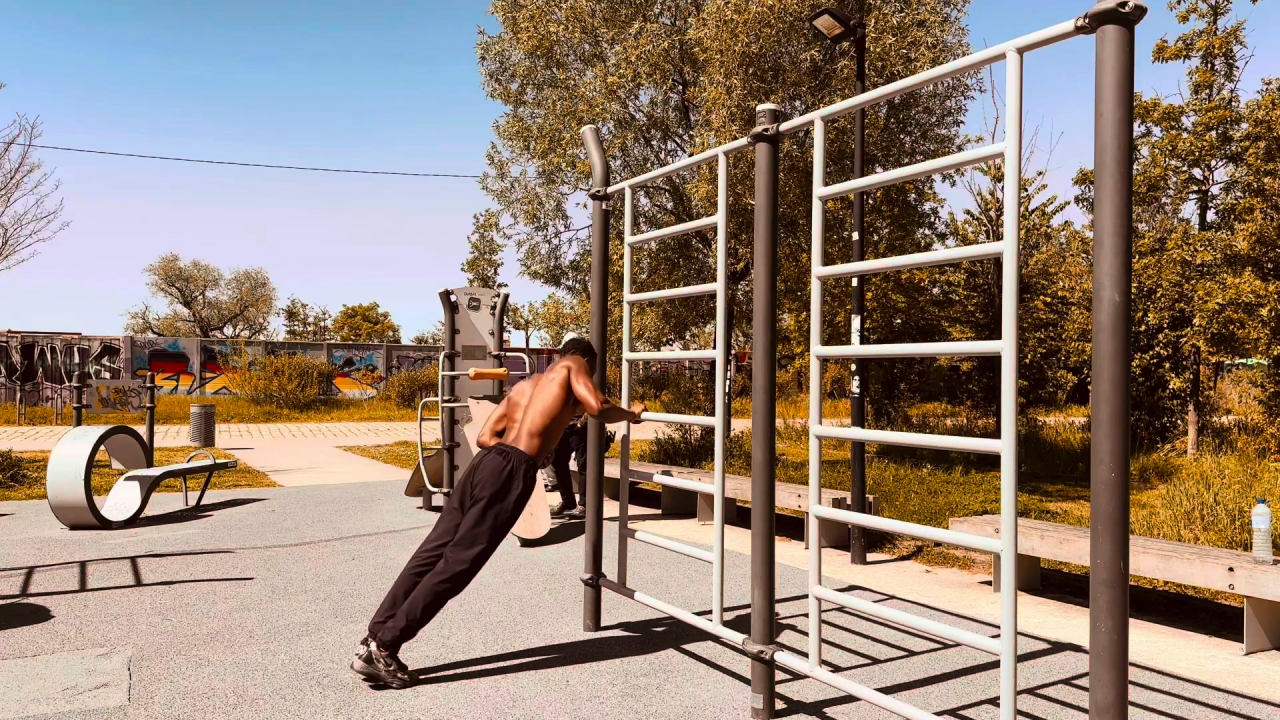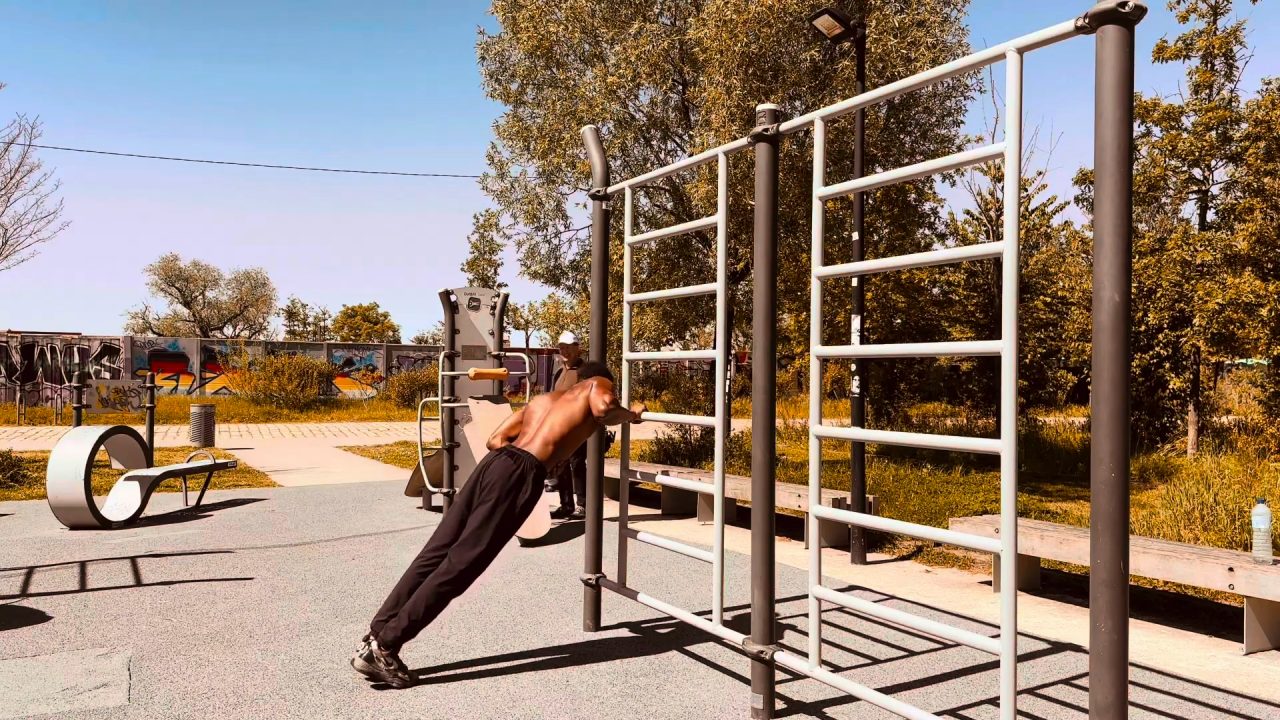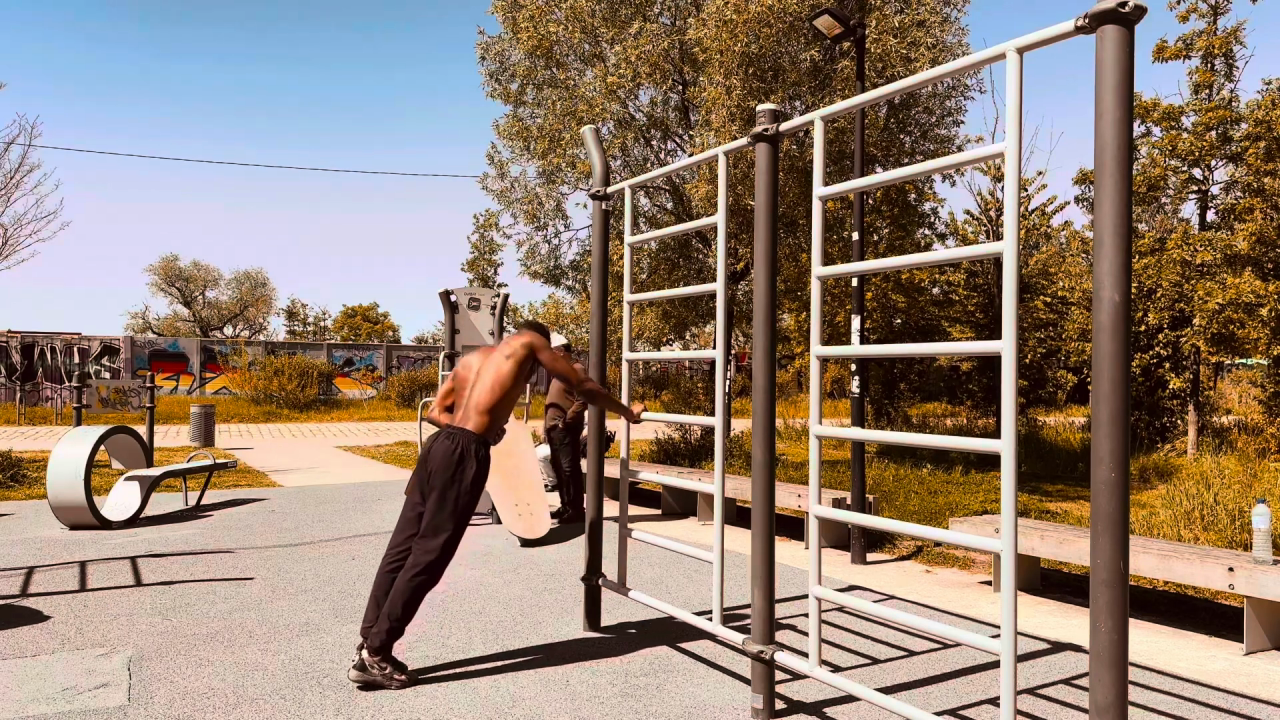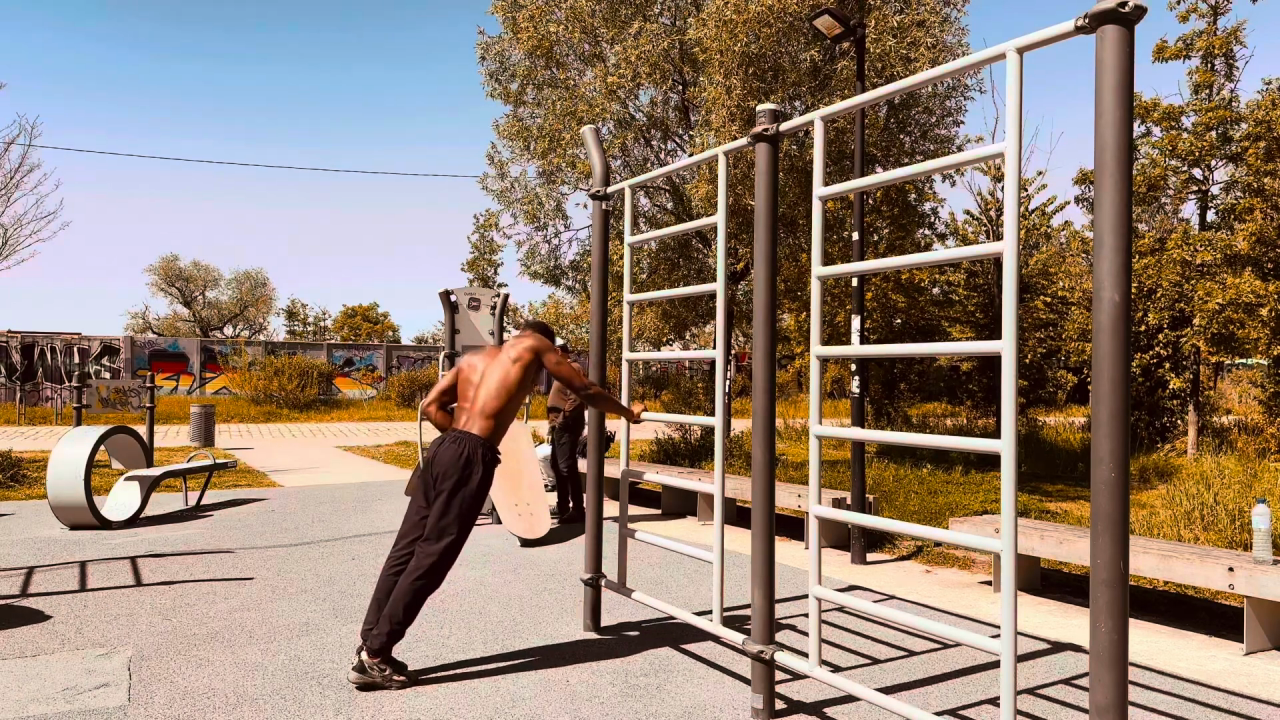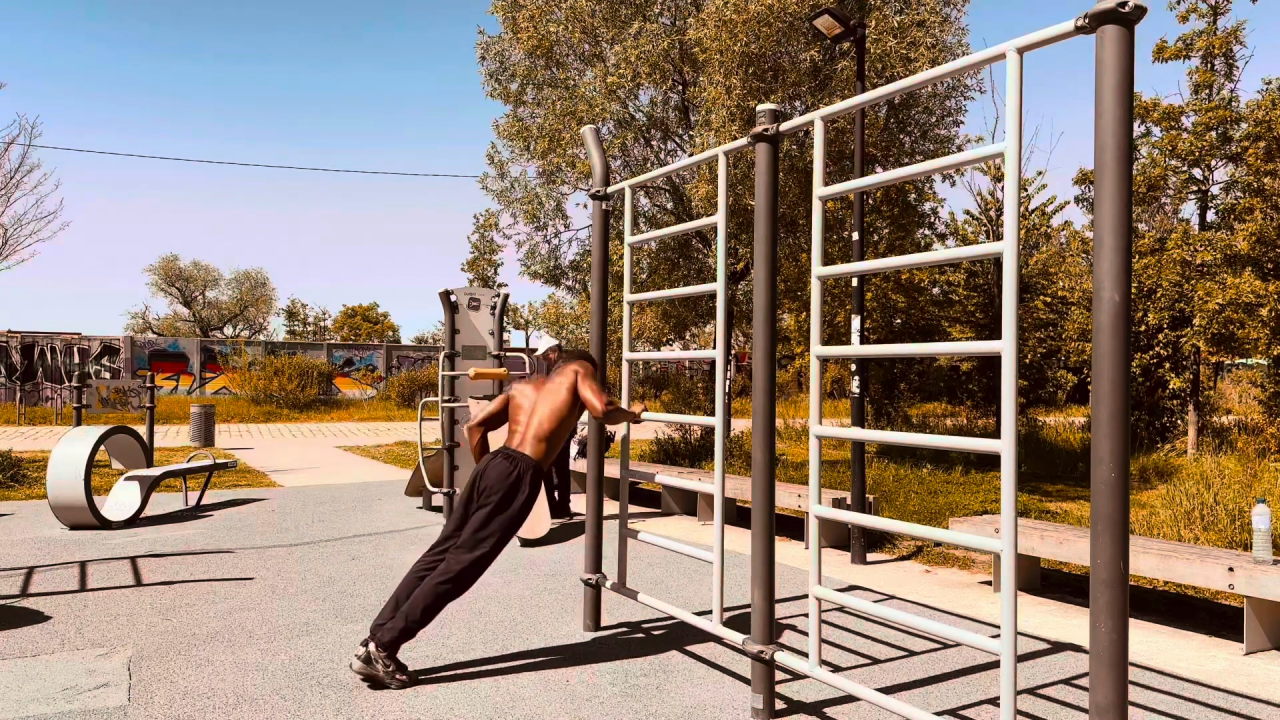
dt=0.7s
person 1, frame 1
left shoulder: (523, 385)
right shoulder: (574, 366)
right elbow: (598, 408)
right wrist: (630, 413)
left hip: (486, 461)
right hip: (512, 472)
left knee: (431, 554)
right knee: (457, 564)
left ankle: (374, 641)
right ankle: (383, 649)
person 1, frame 2
left shoulder: (541, 398)
right shoulder: (599, 383)
right elbow: (604, 408)
right wrist: (630, 414)
left hip: (494, 462)
right hip: (520, 475)
left knee: (435, 555)
right knee: (459, 565)
left ankle: (375, 640)
right ankle: (383, 649)
person 1, frame 3
left shoulder: (472, 357)
right shoulder: (529, 340)
right elbow: (582, 386)
right wrist: (625, 411)
left hip: (438, 445)
right hip: (464, 454)
left knee: (402, 550)
right knee: (427, 557)
left ankle: (369, 646)
right ankle: (374, 655)
person 1, frame 4
left shoulder: (473, 357)
right shoulder: (535, 344)
left elbow: (431, 406)
right elbow: (585, 390)
right wrist: (628, 412)
left hip: (442, 448)
right hip: (470, 458)
left knee: (406, 553)
right knee: (430, 560)
left ankle: (371, 647)
right ankle: (373, 657)
person 1, frame 5
left shoulder: (522, 386)
right shoulder: (579, 369)
left elbow: (476, 425)
right elbow: (602, 410)
right wrist: (630, 414)
left hip: (493, 464)
right hip: (520, 474)
left knee: (439, 555)
right knee: (460, 565)
left ankle: (376, 643)
right ankle: (381, 649)
